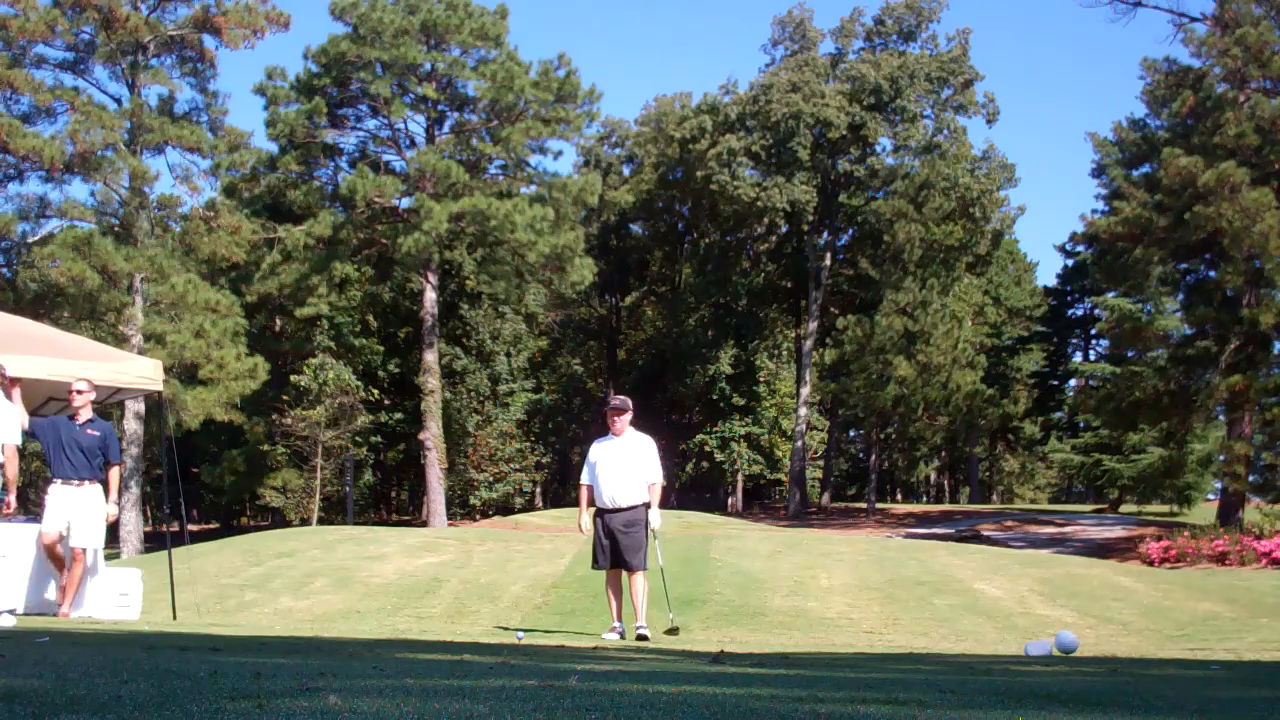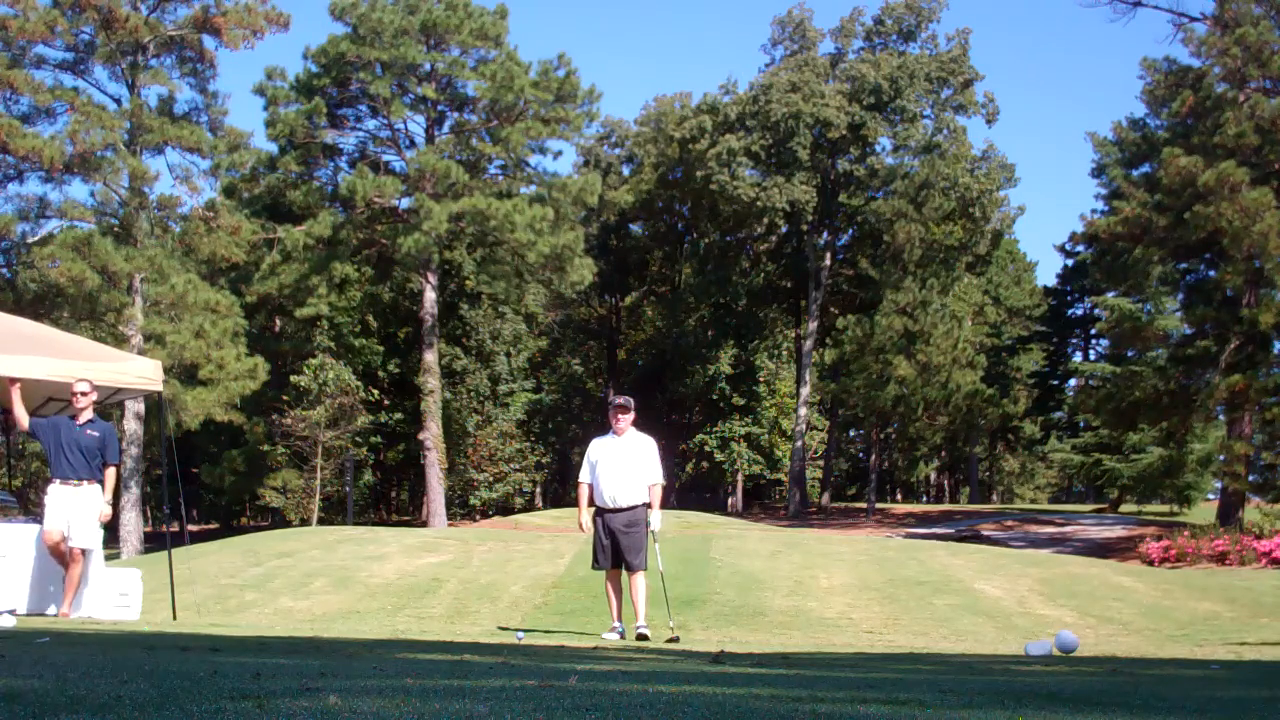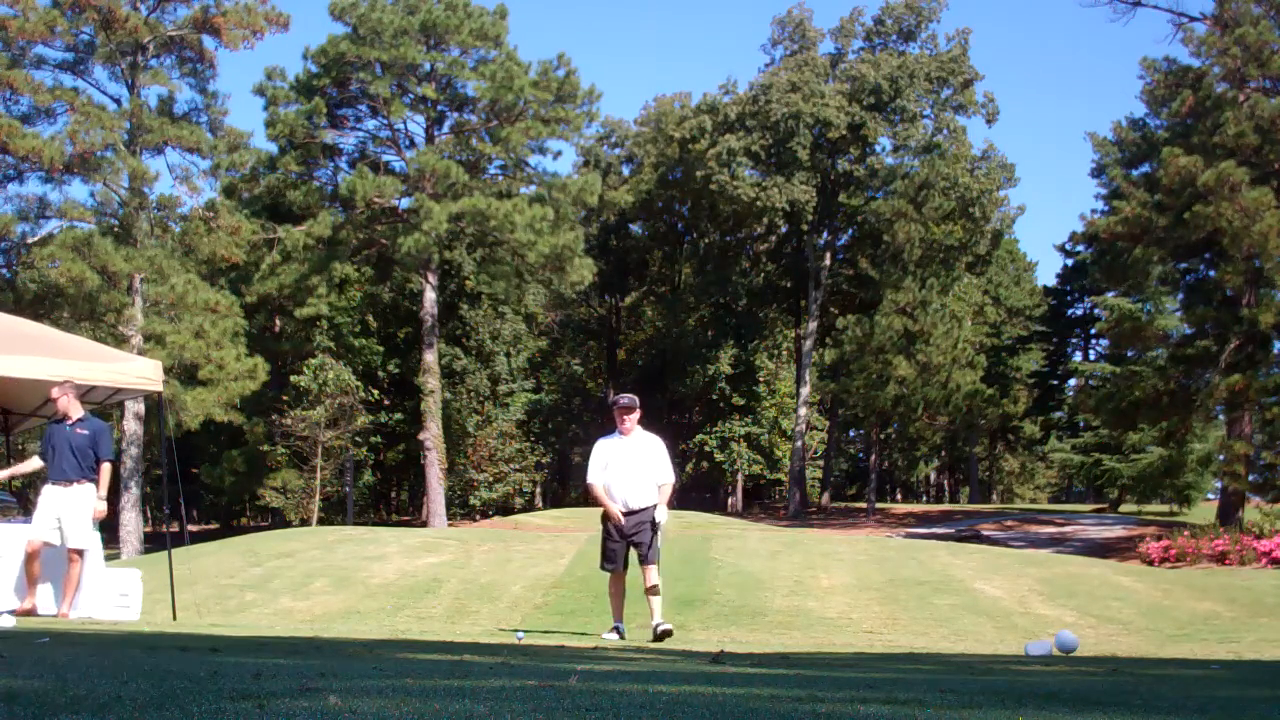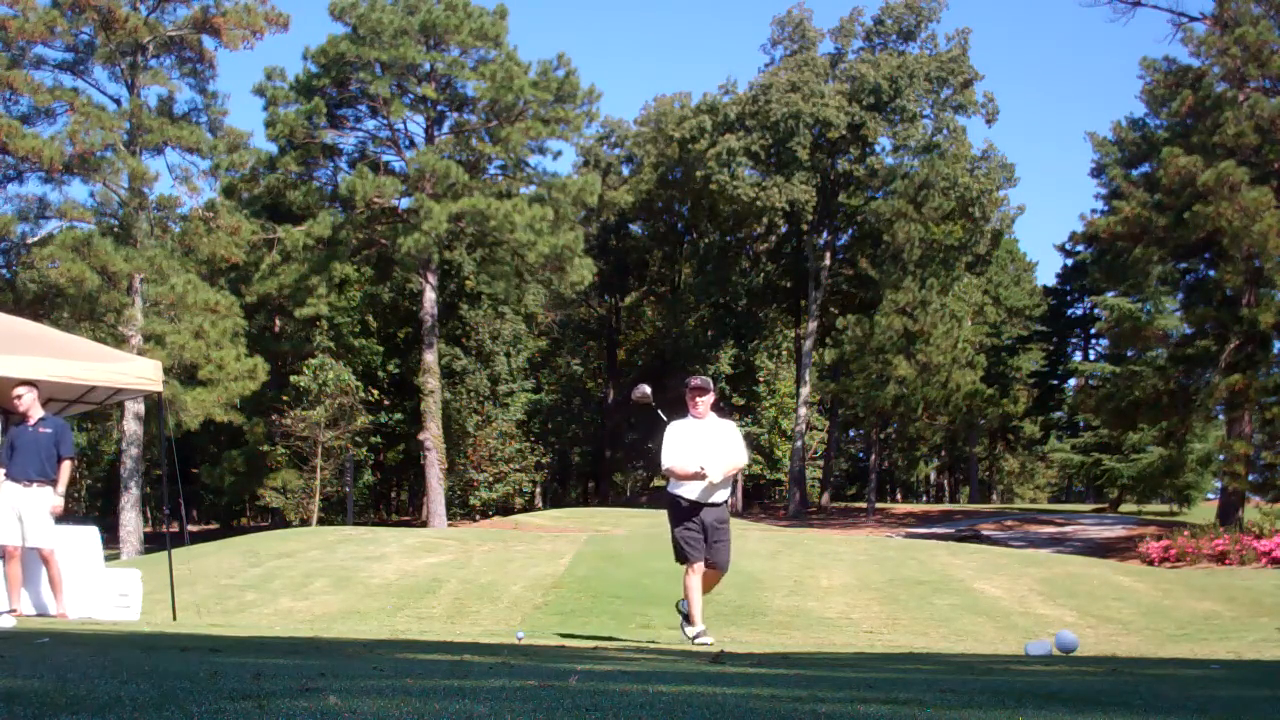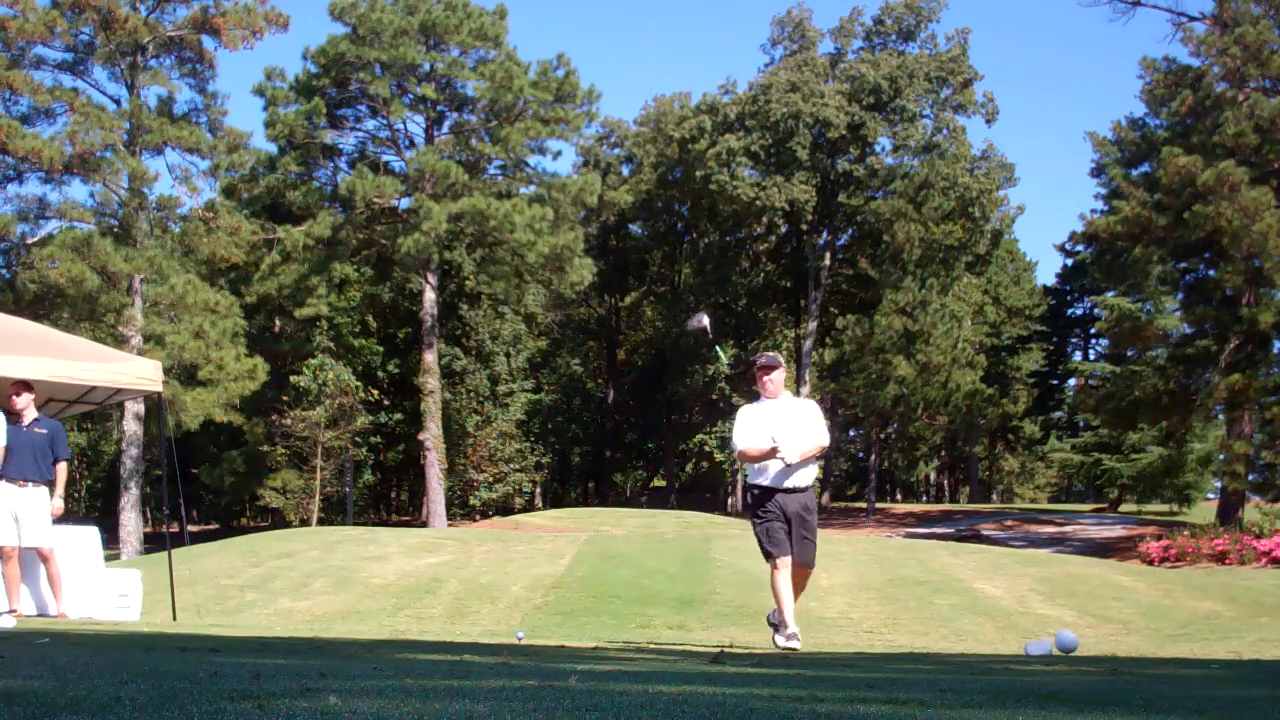
dt=1s
person 1, frame 1
left shoulder: (644, 443)
right shoulder: (597, 445)
left elbow: (655, 480)
right elbow: (586, 482)
left wrist: (654, 508)
right wrist: (583, 512)
left hip: (633, 514)
right hip: (604, 515)
left knee: (636, 570)
right knee: (611, 571)
left ankle: (641, 624)
right ankle: (617, 625)
person 1, frame 2
left shoulder: (645, 443)
right shoulder: (597, 444)
left elbow: (655, 480)
right elbow: (585, 481)
left wrist: (656, 510)
right wrist: (583, 511)
left hip: (633, 514)
right hip: (603, 515)
left knee: (636, 569)
right knee: (611, 571)
left ankle: (641, 623)
right ankle: (617, 625)
person 1, frame 3
left shoulder: (653, 442)
right shoulder: (603, 444)
left elbow: (666, 479)
right elbow: (594, 481)
left wrist: (662, 505)
right wrist: (608, 506)
left hip: (645, 515)
right hip: (615, 518)
left knee: (650, 565)
right knee: (616, 572)
left ankle: (657, 621)
right ankle: (618, 625)
person 1, frame 4
left shoulder: (728, 428)
right shoulder: (675, 428)
left elbow: (741, 460)
right elbow: (669, 467)
left wrist: (720, 472)
right wrist: (695, 474)
left hip: (717, 508)
right hip: (685, 506)
left knee: (717, 568)
right knee: (694, 566)
left ankle: (688, 605)
right ankle: (698, 629)
person 1, frame 5
left shoulder: (807, 407)
right shoulder: (747, 412)
left elbow: (821, 440)
right elbow: (742, 452)
left wrist: (795, 454)
right wrist: (770, 454)
left hip: (802, 495)
right hip: (765, 496)
left knee: (802, 565)
right knee: (781, 562)
left ankle: (779, 614)
right ankle: (790, 630)
person 2, frame 1
left shoulder: (104, 429)
right shoulder: (56, 424)
left elbow: (113, 467)
right elbow: (24, 422)
left wrist: (112, 501)
right wrist: (15, 390)
left hip: (88, 493)
right hip: (59, 491)
left knee: (78, 552)
right knee: (48, 539)
left ankle: (65, 608)
right ankle: (63, 574)
person 2, frame 2
left shoulder: (105, 430)
right shoulder: (57, 424)
left elbow: (110, 468)
right elbow: (24, 424)
left wrist: (107, 501)
right wrist: (15, 391)
left hip: (88, 493)
right hip: (59, 491)
left knee: (77, 552)
right knee: (52, 539)
left ankle: (65, 608)
right ankle: (66, 568)
person 2, frame 3
left shoulder: (97, 427)
right shoulder: (53, 428)
left elbow: (105, 464)
right elbow: (41, 460)
left wrist: (101, 497)
left hip: (80, 493)
right hip: (51, 492)
left knee: (75, 554)
right knee: (32, 547)
left ankle: (65, 609)
right ankle: (29, 601)
person 2, frame 4
left shoulder: (57, 425)
left elbow: (66, 461)
left wrist: (59, 493)
left hip: (40, 493)
left knee: (46, 552)
left ankle: (61, 607)
person 2, frame 5
left shoulder: (52, 427)
left elbow: (61, 463)
left wrist: (58, 495)
left hip: (36, 493)
left knee: (45, 551)
left ankle: (61, 608)
